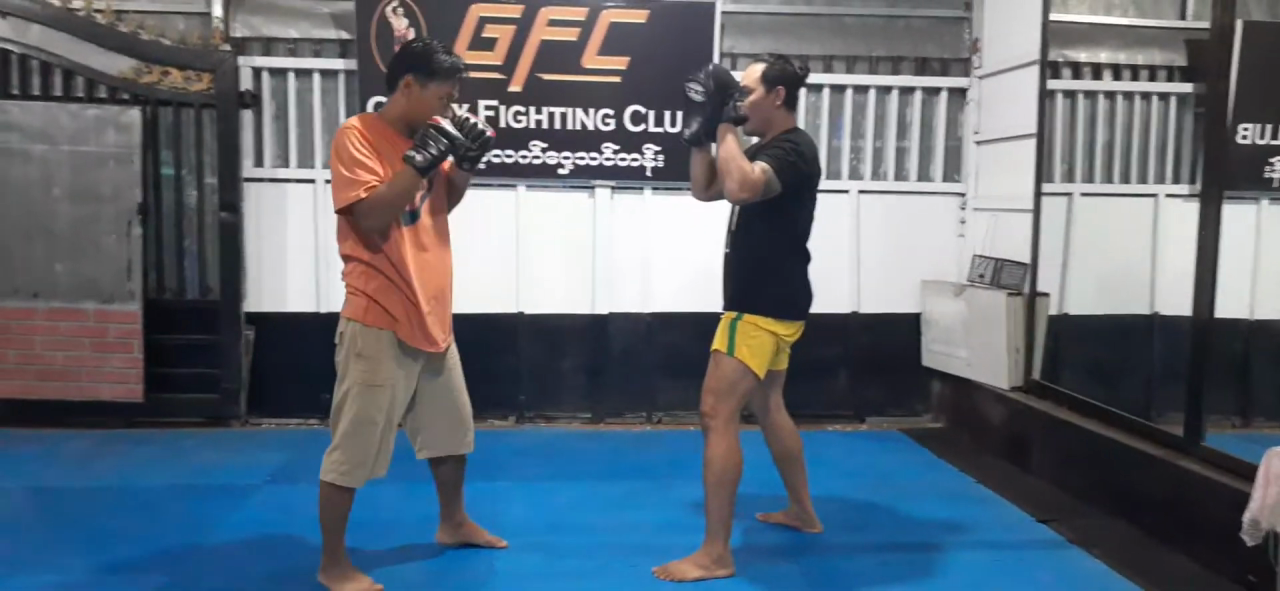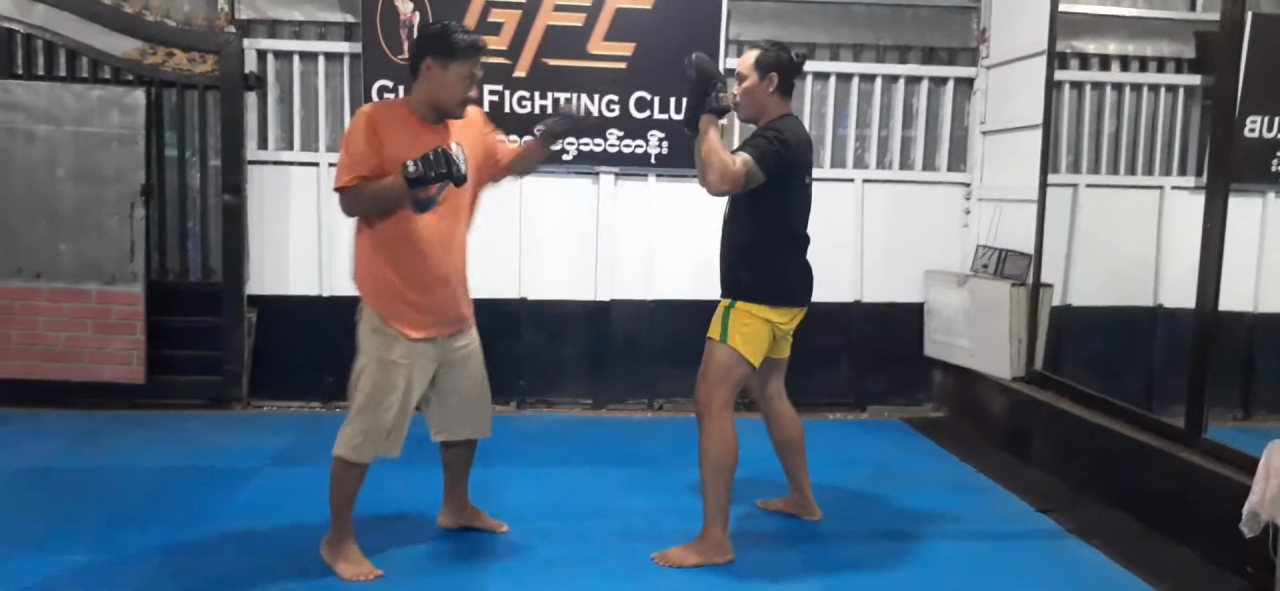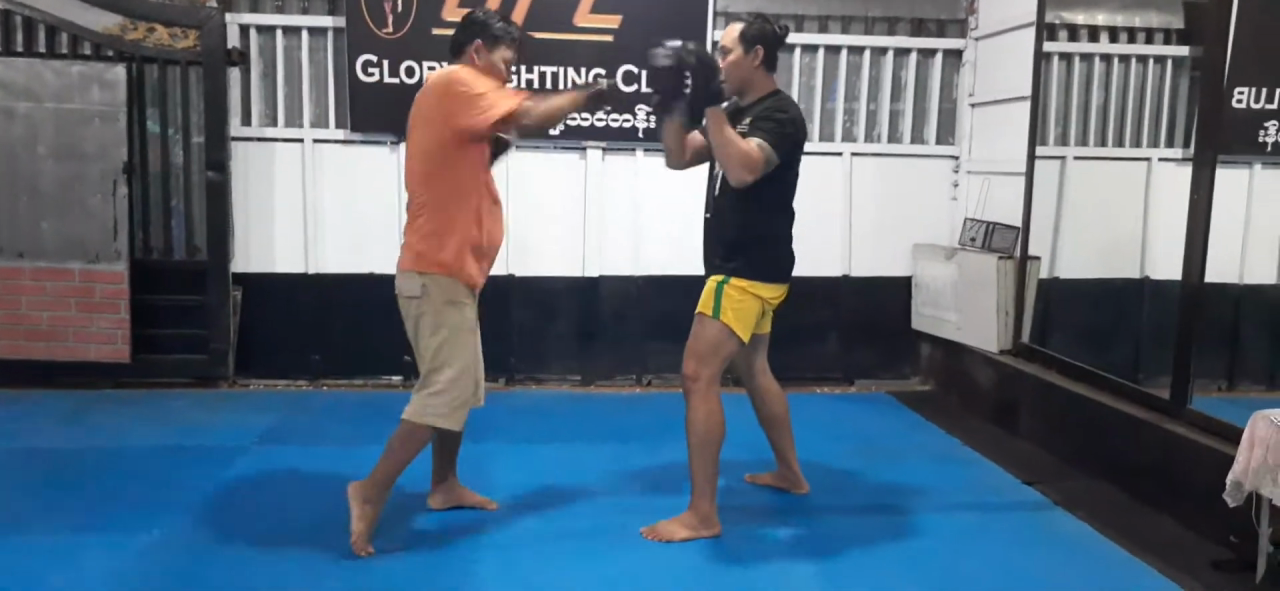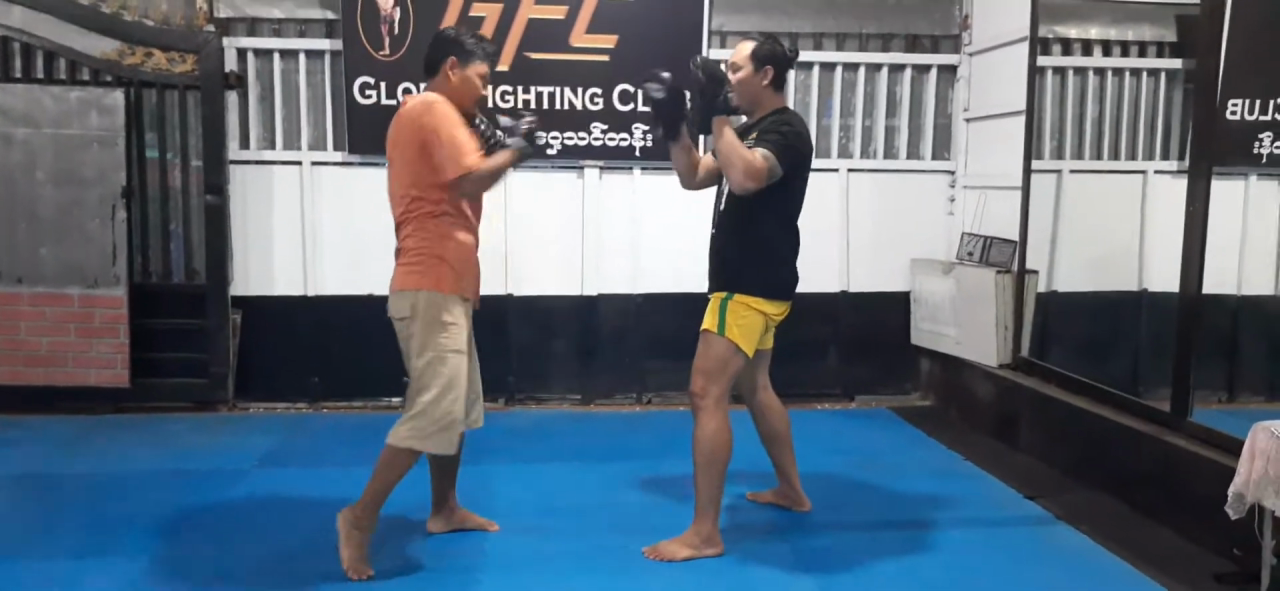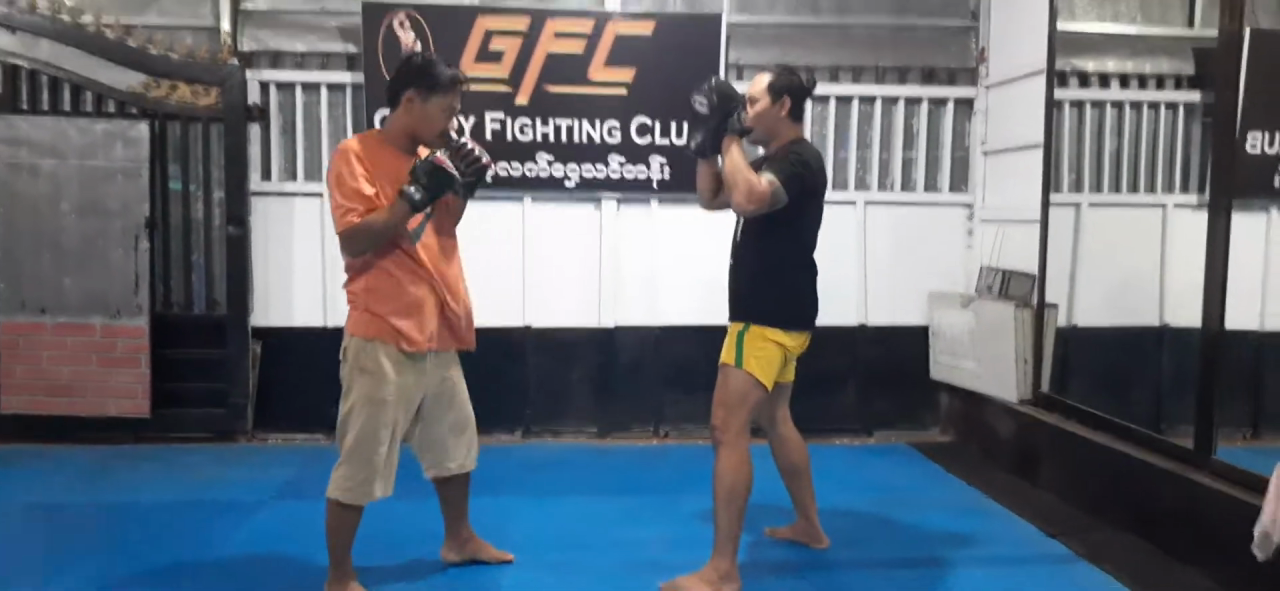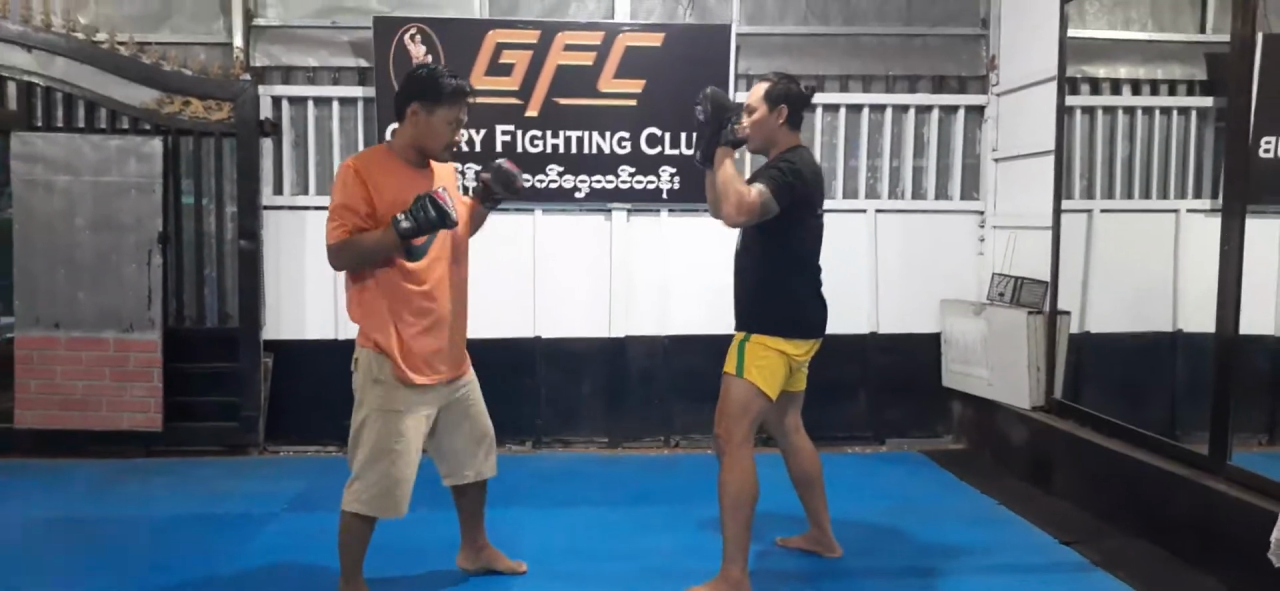
dt=0.4s
person 1, frame 1
left shoulder: (425, 136)
right shoulder: (356, 135)
left elbow: (445, 201)
right elbow: (373, 218)
left wrist: (463, 161)
right wrist: (419, 158)
left hip: (431, 319)
right hip: (378, 324)
left knee: (451, 427)
right knee: (356, 444)
left ankle: (454, 523)
person 1, frame 2
left shoulder: (470, 123)
right shoulder: (374, 121)
left elbow: (508, 164)
right elbow: (353, 200)
left wrist: (547, 136)
right wrist: (415, 175)
left hip: (452, 307)
right hip: (393, 308)
left knee: (467, 410)
right knee: (370, 424)
left ankle: (457, 506)
right ankle: (338, 539)
person 1, frame 3
left shoulder: (471, 96)
right shoulder: (453, 84)
right elbow: (532, 114)
left wrist: (488, 150)
right wrist: (591, 90)
left hip: (454, 268)
right hip: (436, 270)
left knee: (460, 384)
right knee: (447, 390)
left ankle: (445, 485)
right ankle: (372, 490)
person 1, frame 4
left shoulder: (421, 115)
right shoulder: (432, 110)
right elbow: (470, 180)
left wrist: (504, 145)
right wrist: (515, 144)
left hip: (440, 287)
right hip: (433, 289)
left knee: (457, 404)
right knee: (434, 411)
left ankle: (445, 508)
right ankle: (360, 516)
person 1, frame 5
left shoulder: (425, 158)
right shoulder: (354, 154)
right elbow: (355, 240)
left wrist: (459, 188)
right wrist: (416, 194)
left hip: (437, 336)
right hip: (381, 341)
left knee: (455, 444)
right knee: (362, 461)
left ankle: (459, 540)
person 1, frame 6
left shoulder: (443, 170)
right shoulder: (361, 170)
right elbow: (340, 254)
left wrist: (486, 199)
right wrist: (406, 225)
left hip: (448, 351)
right hip: (390, 359)
left knee: (474, 451)
right knee: (379, 478)
person 2, frame 1
left shoulder: (793, 150)
right shoulder: (767, 149)
left elbow: (738, 188)
right elbow: (705, 189)
left wrist: (725, 124)
right wrist: (700, 131)
left hip: (764, 306)
right hip: (768, 302)
left knee: (717, 414)
right knee: (767, 406)
left ankle: (715, 554)
right ankle: (803, 511)
person 2, frame 2
left shoulder: (781, 137)
right shoulder: (771, 135)
left elbow: (721, 181)
right elbow: (713, 178)
left wrist: (709, 112)
right wrist: (701, 121)
left hip: (760, 293)
right hip: (775, 290)
left knee: (712, 402)
right knee: (769, 393)
left ankle: (715, 540)
right ankle: (803, 499)
person 2, frame 3
left shoulder: (780, 115)
right shoulder: (739, 113)
left elbow: (741, 172)
right elbow: (678, 158)
left wrist: (709, 105)
right wrist: (673, 100)
left hip: (749, 270)
right hip: (749, 266)
left knee: (698, 376)
right knee: (753, 369)
left ankle: (702, 513)
right ankle: (791, 473)
person 2, frame 4
left shoulder: (786, 130)
right shoulder: (747, 128)
left elbow: (745, 179)
right elbow: (695, 177)
left wrist: (717, 115)
right wrist: (674, 123)
left hip: (753, 285)
right hip: (747, 281)
left knee: (706, 393)
right knee: (754, 385)
left ankle: (704, 532)
right ankle: (791, 490)
person 2, frame 5
left shoulder: (799, 160)
right shoulder: (772, 160)
left elbow: (746, 200)
right elbow: (712, 197)
left wrist: (729, 135)
right wrist: (707, 140)
left hip: (770, 317)
right hip: (774, 314)
left knee: (728, 429)
right knee: (774, 419)
right ankle: (810, 526)
person 2, frame 6
left shoulder: (793, 168)
right shoulder: (782, 167)
left elbow: (737, 212)
right elbow: (724, 208)
left wrist: (724, 145)
right wrist: (712, 152)
left hip: (774, 327)
right hip: (790, 323)
left knee: (731, 437)
right knee: (786, 427)
right ankle: (822, 536)
